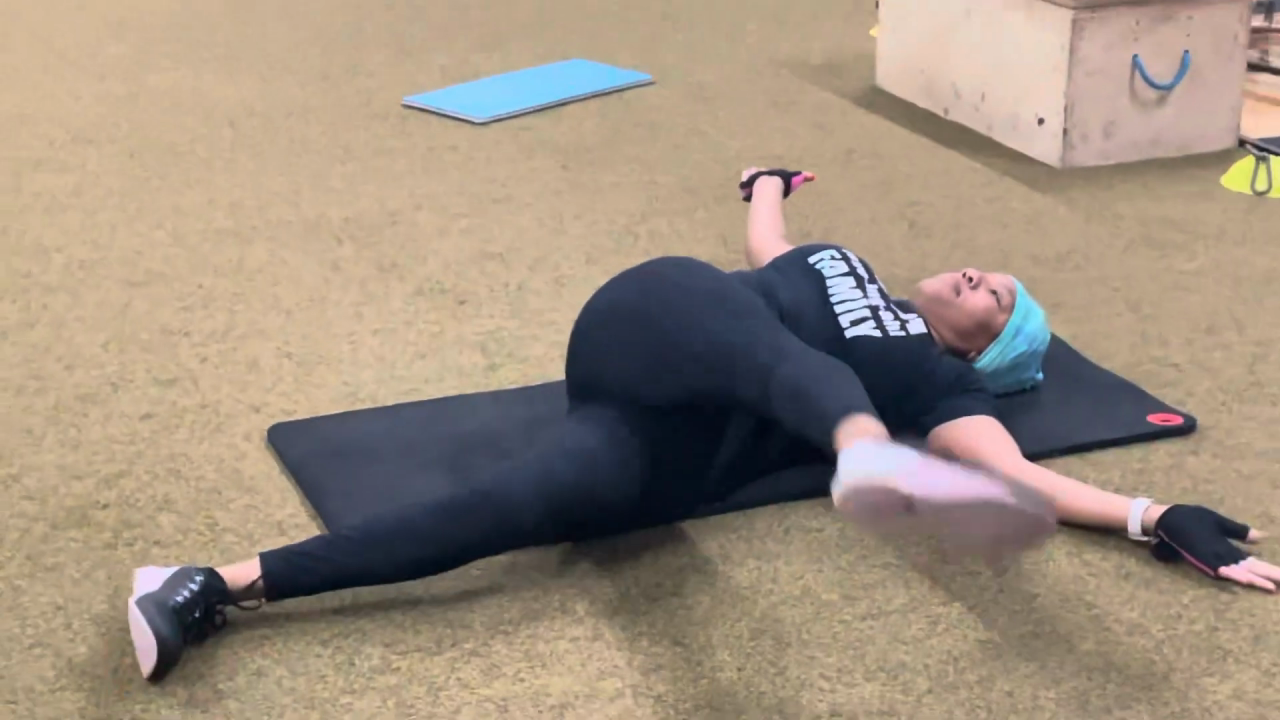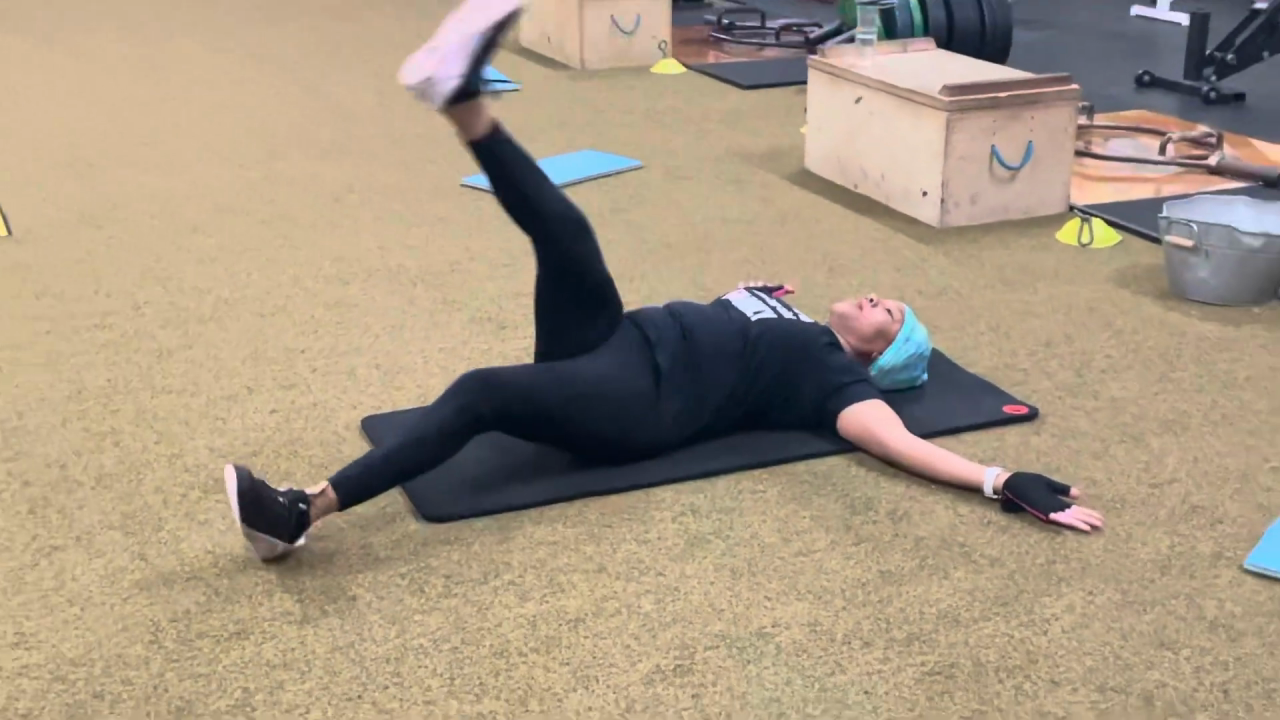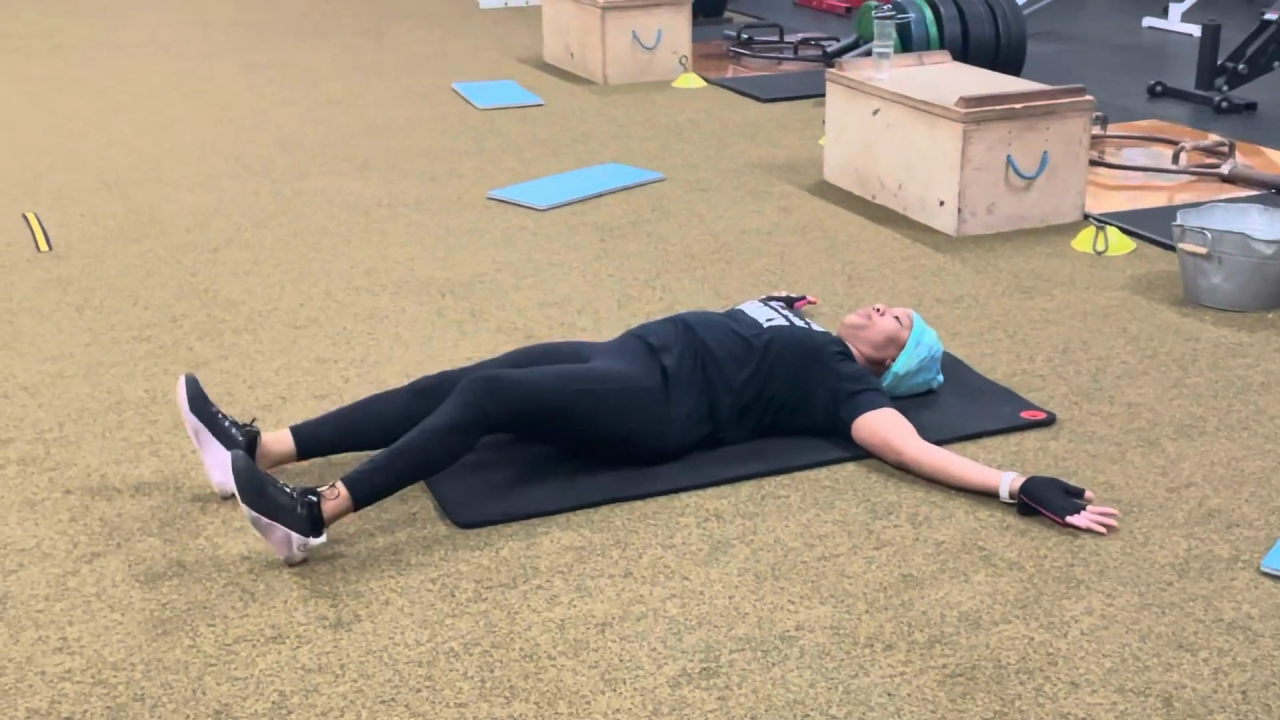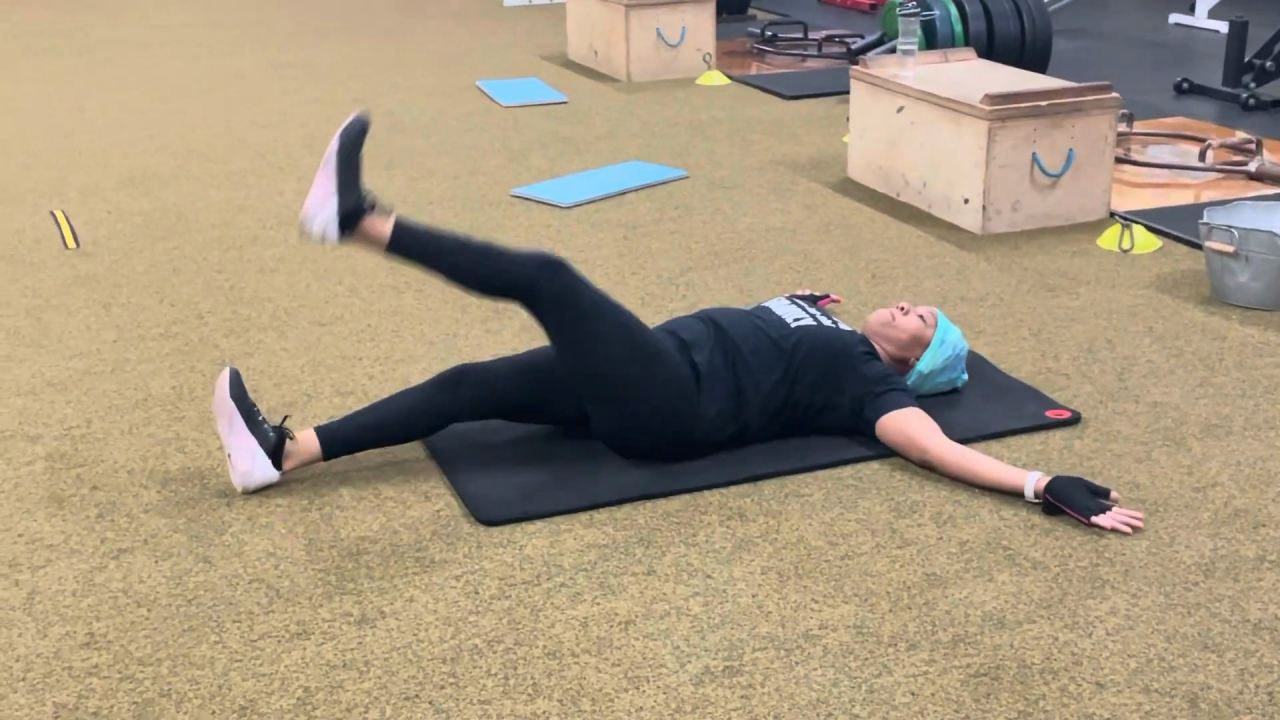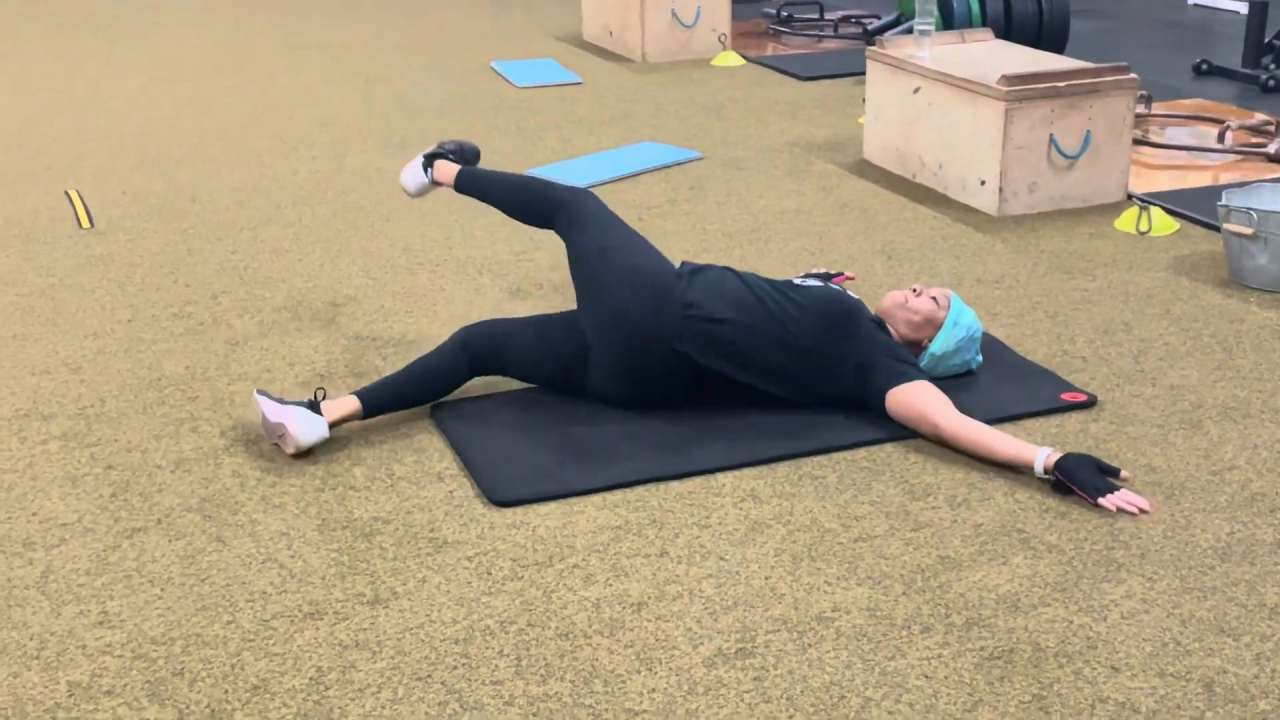
dt=0.7s
person 1, frame 1
left shoulder: (941, 382)
right shoulder: (841, 258)
left elbow: (1022, 474)
right elbow: (762, 248)
left wrist: (1162, 518)
right wrist: (766, 186)
left hip: (680, 445)
right hip: (657, 310)
left knee: (524, 499)
right knee: (802, 370)
left ankle: (218, 587)
person 1, frame 2
left shoulder: (837, 380)
right shoulder: (794, 323)
left elbow: (905, 447)
left wrist: (1008, 485)
right wrist: (752, 292)
left hip: (636, 404)
right hip: (615, 345)
left knee: (479, 396)
right knee: (564, 234)
left ankle: (299, 515)
person 1, frame 3
left shoulder: (846, 385)
right shoulder: (809, 333)
left elbow: (918, 451)
left wrist: (1025, 488)
right wrist: (778, 304)
left hip: (653, 405)
right hip: (626, 356)
left knee: (484, 394)
right knee: (443, 387)
left ankle: (314, 515)
right ankle: (252, 447)
person 1, frame 4
left shoulder: (876, 387)
right shoulder: (830, 334)
left elbow: (945, 451)
left wrist: (1050, 488)
right wrist: (798, 302)
left hip: (671, 411)
right hip: (651, 377)
left knee: (547, 278)
right knee: (466, 385)
left ankle: (358, 218)
right ankle: (281, 452)
person 1, frame 5
left shoulder: (884, 364)
right shoulder: (852, 326)
left elbow: (953, 423)
left wrist: (1056, 462)
right wrist: (811, 278)
left hip: (656, 312)
right hip: (647, 369)
left knee: (573, 201)
right knee: (480, 342)
left ankle: (443, 172)
right ankle: (323, 416)
